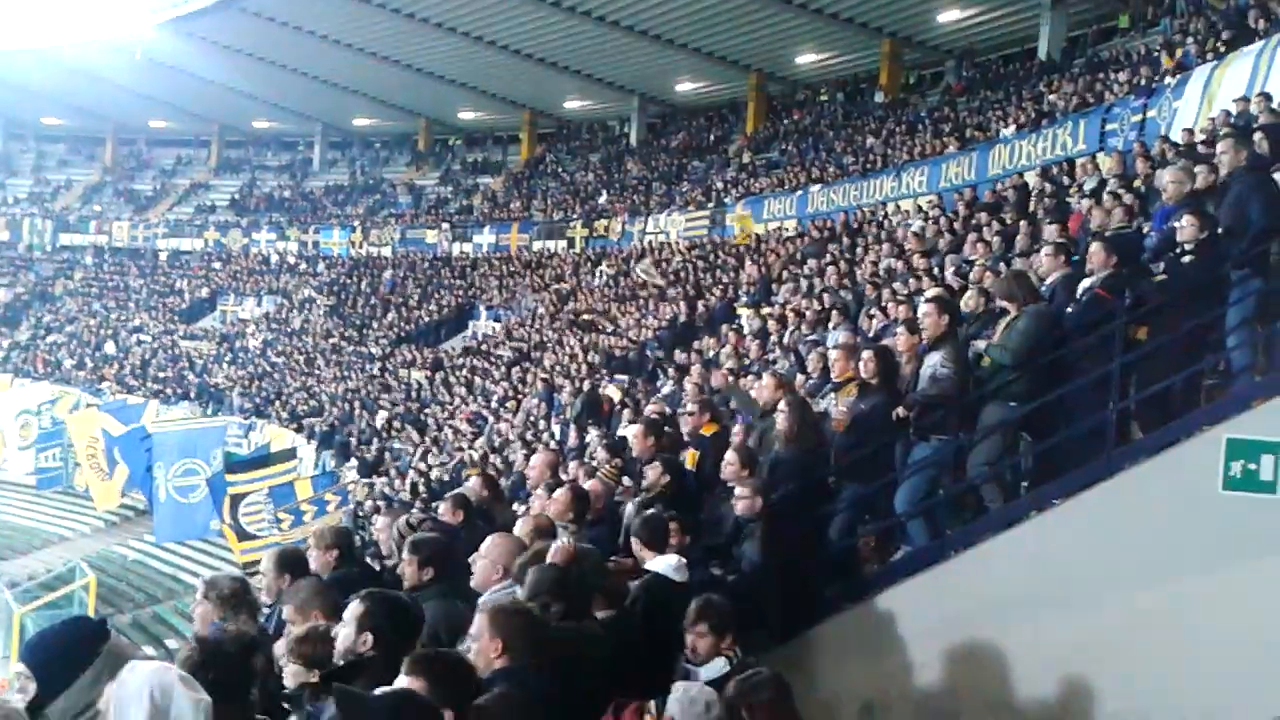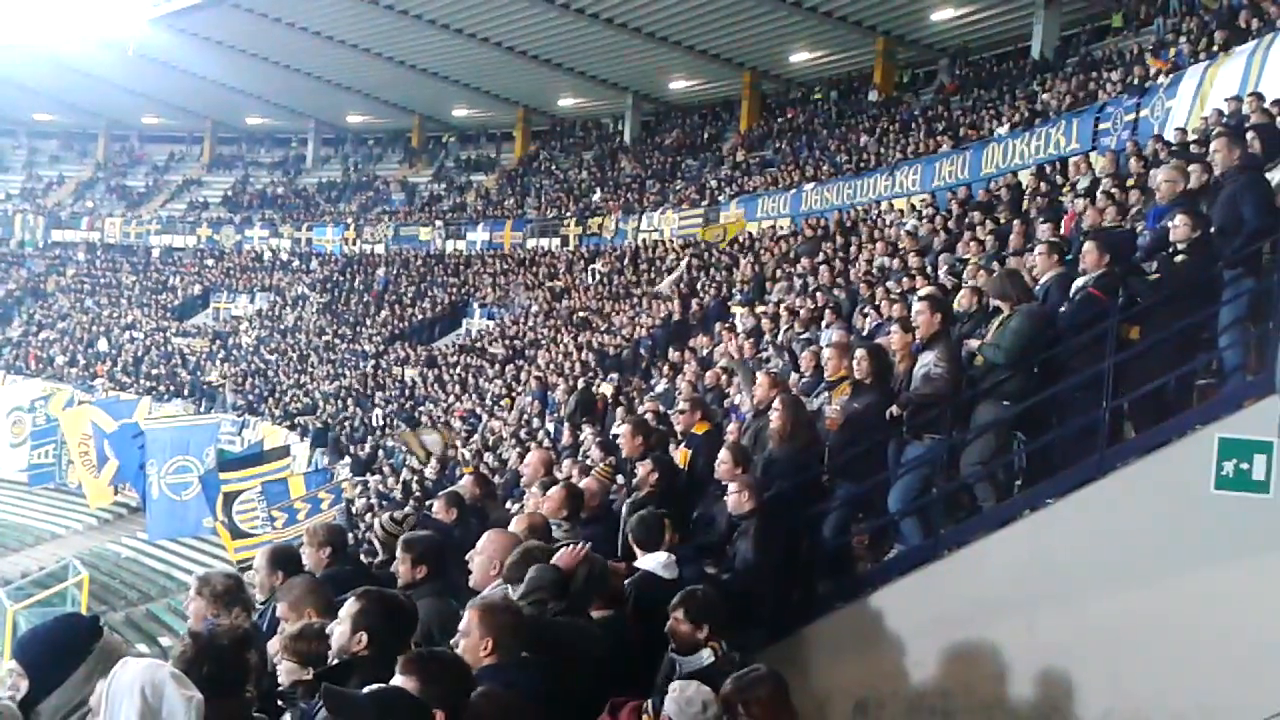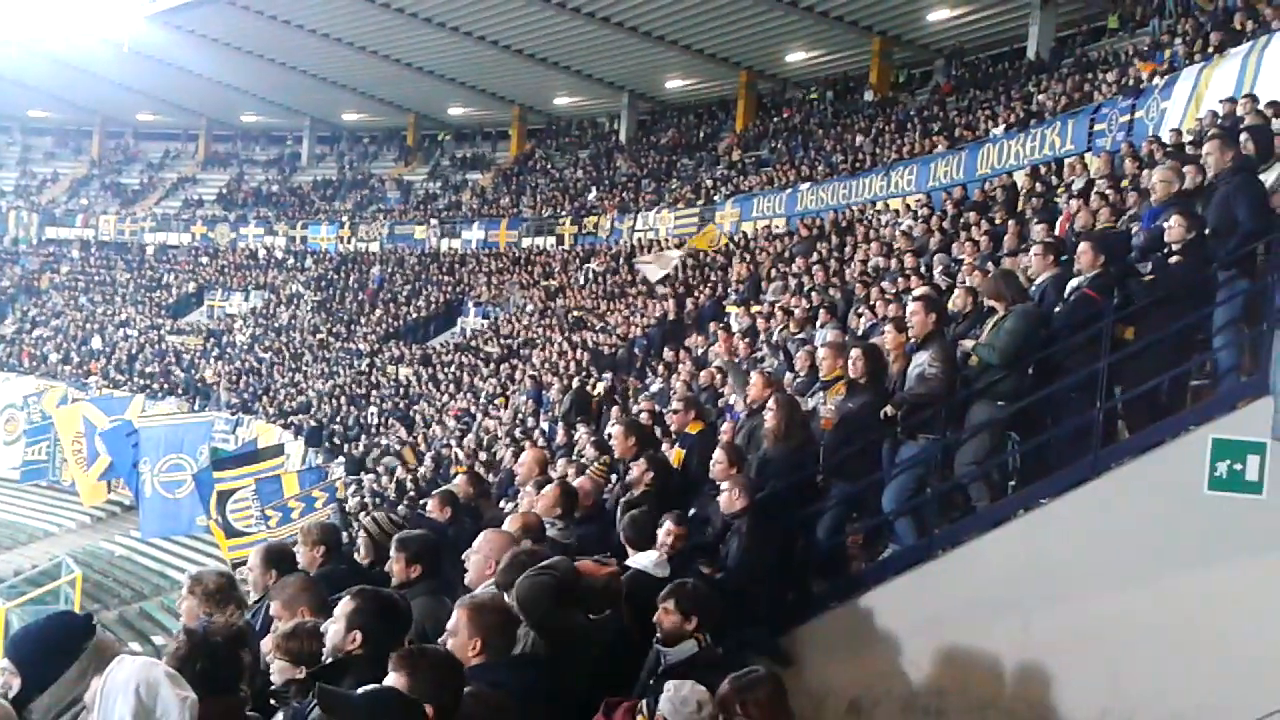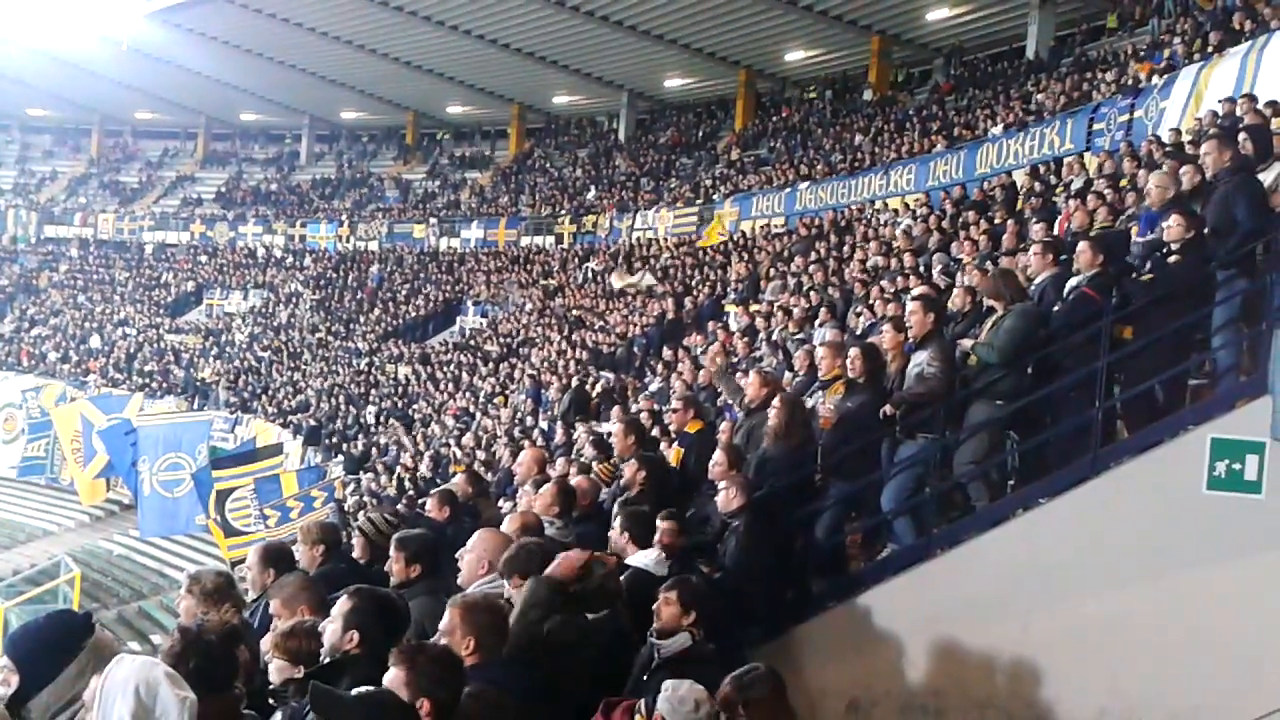
dt=0.3s
person 1, frame 1
left shoulder: (950, 351)
right shoulder: (932, 351)
left elbow: (946, 388)
left wrist: (909, 402)
left hip: (935, 438)
right hip: (924, 436)
left knee: (906, 502)
right knee: (925, 502)
person 1, frame 2
left shoulder: (944, 349)
right shoulder: (926, 350)
left elbow: (940, 387)
left wrist: (903, 401)
left hip: (929, 438)
right hip: (918, 436)
left knee: (898, 501)
right knee: (919, 501)
person 1, frame 3
left shoulder: (939, 349)
right shoulder: (920, 350)
left elbow: (934, 387)
left wrist: (897, 401)
left hip: (923, 437)
right hip: (912, 435)
left knee: (893, 501)
right knee: (914, 501)
person 1, frame 4
left shoulder: (938, 348)
right shoulder: (919, 350)
left elbow: (934, 386)
left wrist: (897, 400)
right wrist: (896, 403)
left hip: (922, 437)
right hip: (910, 434)
left knee: (892, 500)
right knee: (911, 500)
person 2, frame 1
left shoulder: (1257, 182)
right shoulder: (1235, 186)
left wrist: (1236, 255)
right wrist: (1225, 255)
left hip: (1247, 270)
right hip: (1235, 270)
left knee: (1238, 336)
right knee: (1236, 335)
person 2, frame 2
left shoulder: (1250, 181)
right shoulder: (1229, 185)
left elbow: (1259, 226)
left wrist: (1230, 255)
right wrist: (1219, 256)
left hip: (1239, 269)
right hip: (1229, 269)
left knee: (1230, 336)
right knee: (1229, 336)
person 2, frame 3
left shoulder: (1244, 183)
right shoulder: (1222, 187)
left elbow: (1253, 227)
left wrist: (1223, 256)
right wrist: (1213, 257)
left hip: (1233, 270)
right hip: (1222, 271)
left knee: (1225, 338)
right knee: (1223, 337)
person 2, frame 4
left shoulder: (1243, 183)
right shoulder: (1221, 186)
left elbow: (1252, 227)
left wrist: (1222, 256)
right wrist: (1213, 257)
left hip: (1232, 271)
right hip: (1222, 271)
left knee: (1223, 337)
right knee: (1221, 337)
person 3, frame 1
left shoulder: (1035, 316)
right shoulder: (1013, 318)
left elbow: (1012, 356)
right elbow: (1000, 352)
left wrist: (987, 347)
right wrist: (980, 347)
left hip: (1009, 400)
right hip: (998, 396)
left knee: (981, 465)
right knee: (997, 463)
person 3, frame 2
left shoulder: (1027, 315)
right shoulder: (1006, 317)
left elbow: (1006, 354)
right elbow: (993, 350)
left wrist: (980, 346)
right wrist: (972, 346)
left hip: (1001, 399)
right hip: (991, 395)
left knee: (974, 463)
right knee: (992, 462)
person 3, frame 3
left shoulder: (1022, 315)
right shoulder: (1000, 317)
left elbow: (1000, 355)
right elbow: (988, 350)
left wrist: (974, 347)
right wrist: (968, 347)
left hip: (996, 399)
right hip: (984, 395)
left knee: (968, 464)
right knee: (985, 462)
person 3, frame 4
left shoulder: (1021, 315)
right shoulder: (998, 316)
left elbow: (999, 354)
right elbow: (985, 351)
left wrist: (973, 346)
right wrist: (967, 347)
left hip: (995, 399)
right hip: (983, 395)
left knee: (966, 463)
right knee: (986, 462)
person 4, frame 1
left shoulder: (1206, 263)
right shoulder: (1172, 259)
left elbow: (1167, 293)
right elbow: (1148, 288)
left wrist: (1149, 286)
right wrist: (1151, 283)
left hip: (1185, 340)
right hip: (1160, 336)
left knee: (1180, 400)
right knee: (1148, 395)
right ankle: (1157, 443)
person 4, frame 2
left shoulder: (1199, 263)
right shoulder: (1166, 258)
left elbow: (1159, 293)
right elbow: (1140, 287)
left wrist: (1144, 283)
right wrist: (1146, 282)
left hip: (1177, 340)
right hip: (1153, 336)
left knee: (1171, 401)
right knee: (1140, 395)
right ankle: (1149, 445)
person 4, frame 3
left shoulder: (1195, 263)
right shoulder: (1161, 259)
left elbow: (1153, 294)
right elbow: (1135, 288)
left wrist: (1139, 284)
right wrist: (1142, 284)
left hip: (1172, 341)
right hip: (1148, 336)
left knee: (1167, 400)
right knee: (1134, 396)
person 4, frame 4
left shoulder: (1193, 263)
right shoulder: (1159, 258)
left elbow: (1153, 293)
right elbow: (1131, 286)
left wrist: (1137, 284)
right wrist: (1139, 283)
left hip: (1171, 340)
right hip: (1146, 336)
left knee: (1167, 399)
right knee: (1133, 395)
